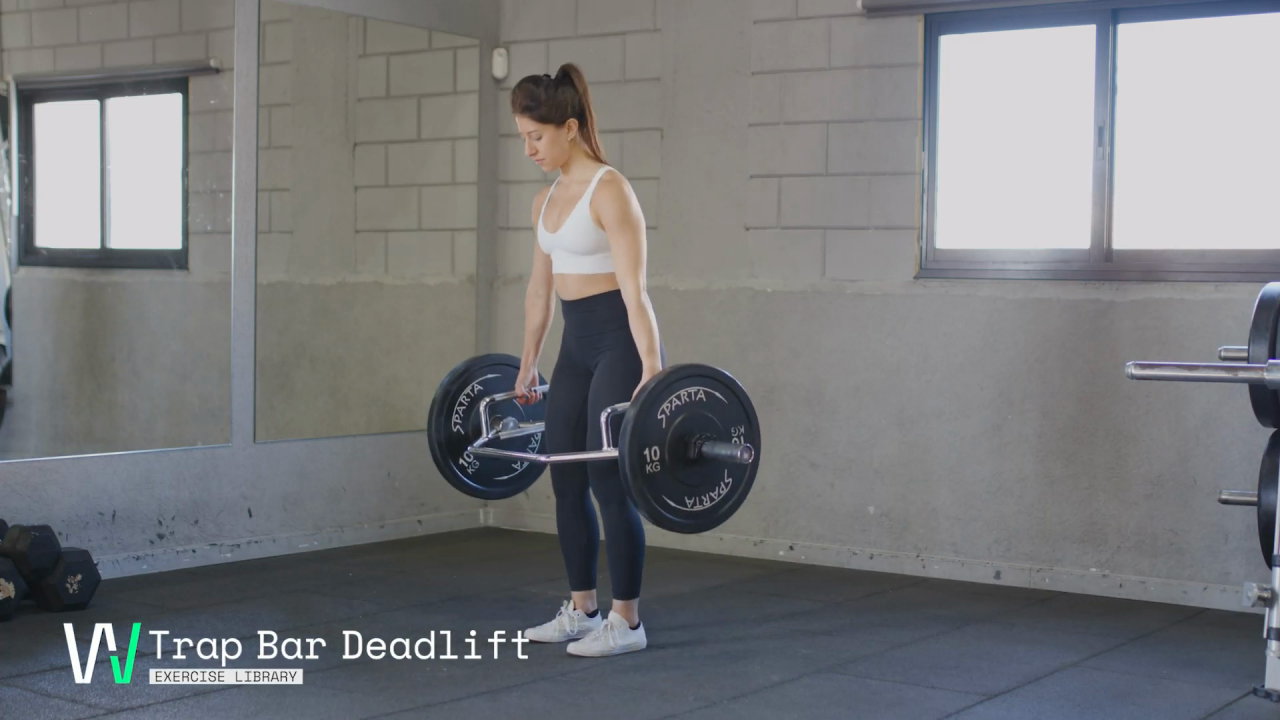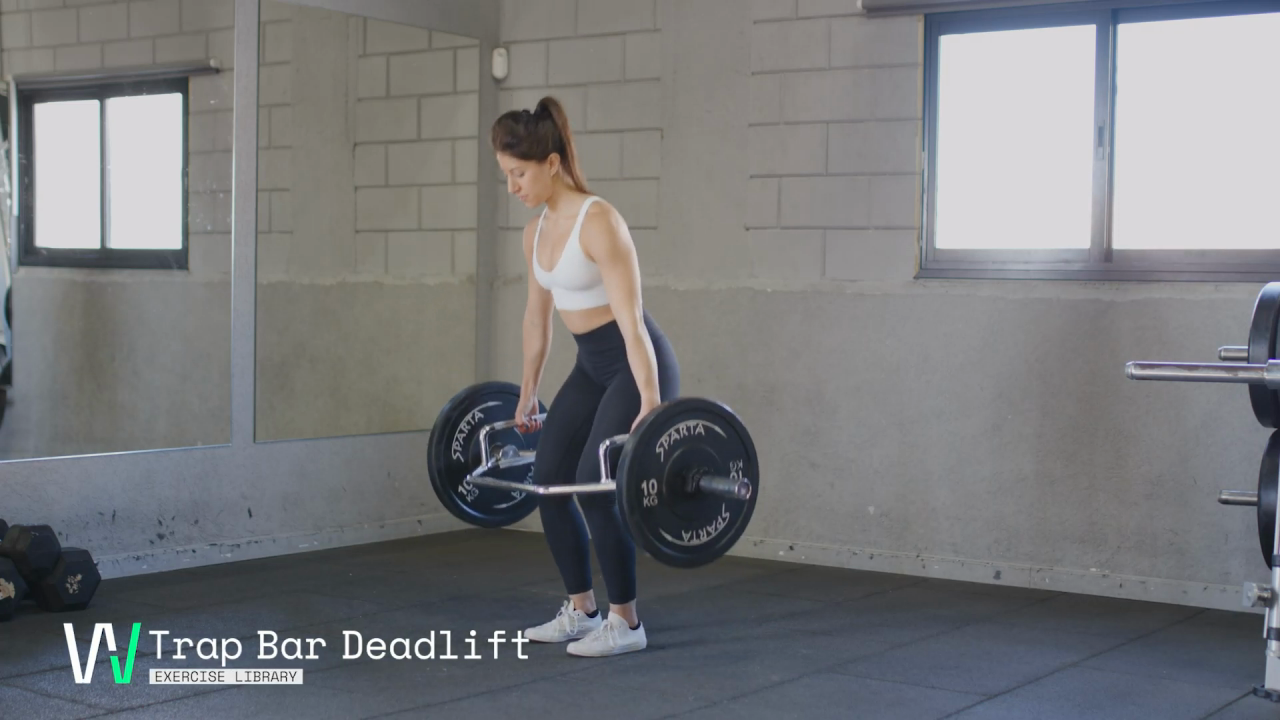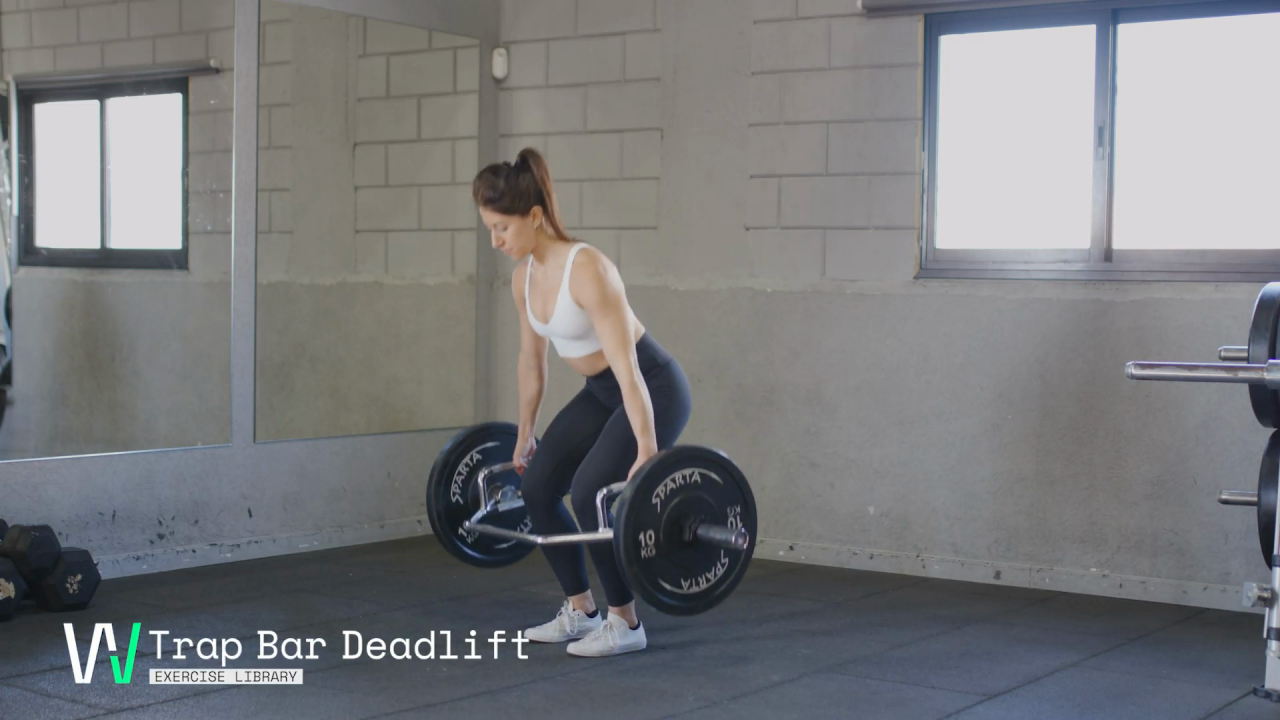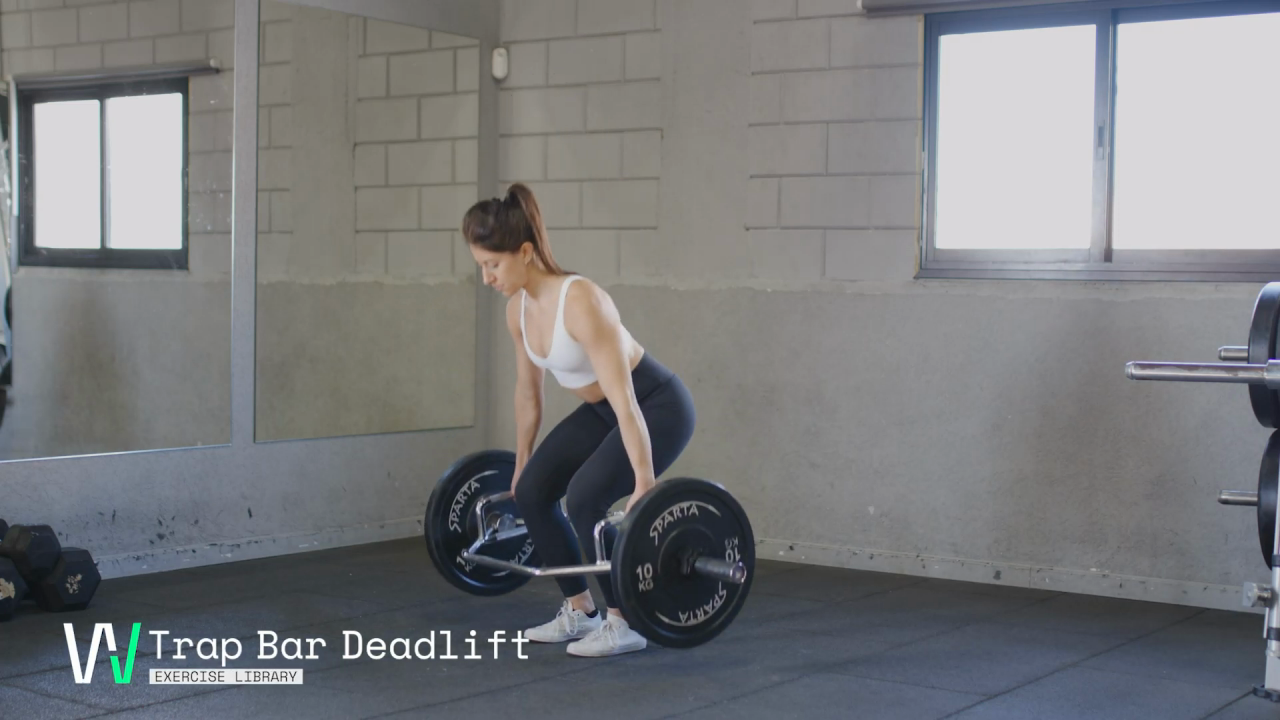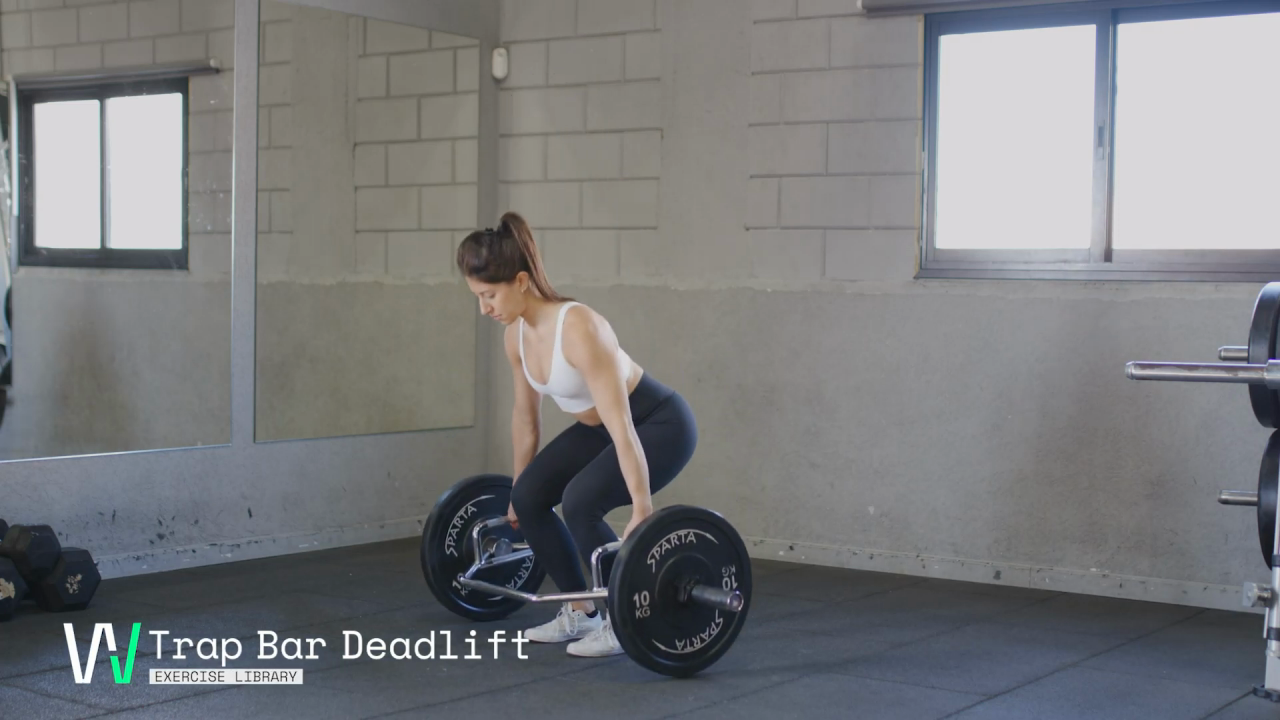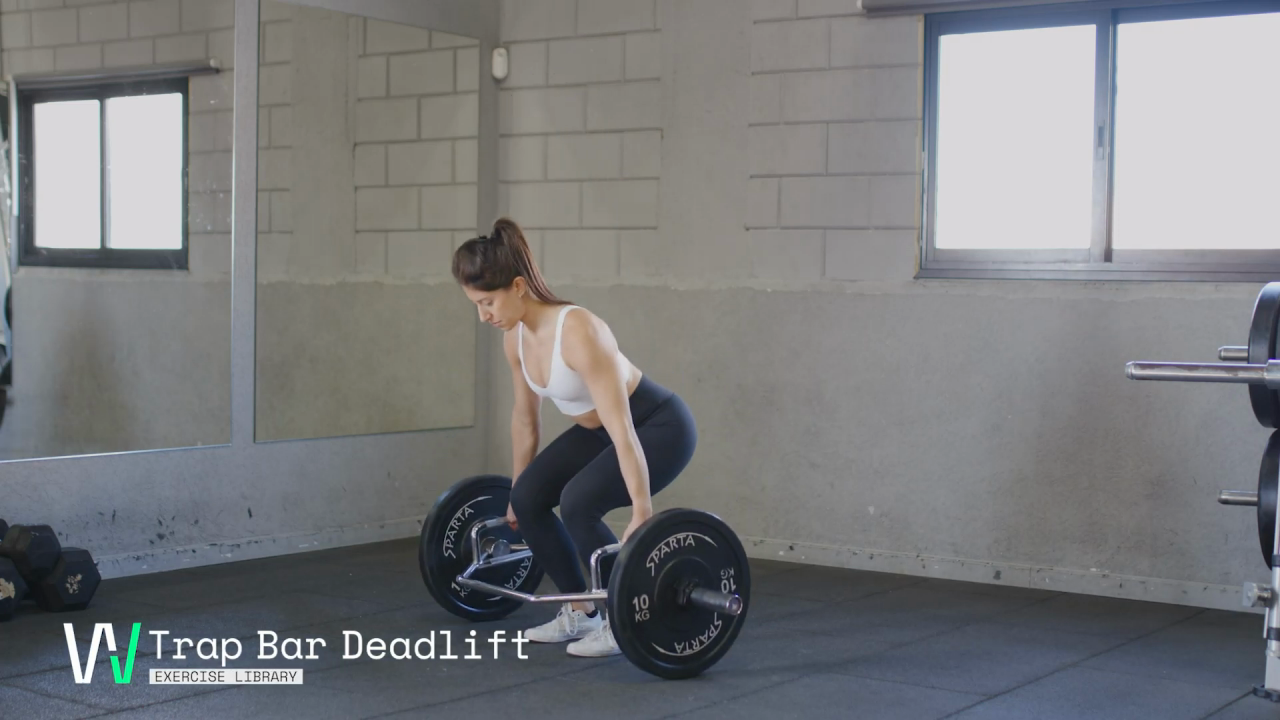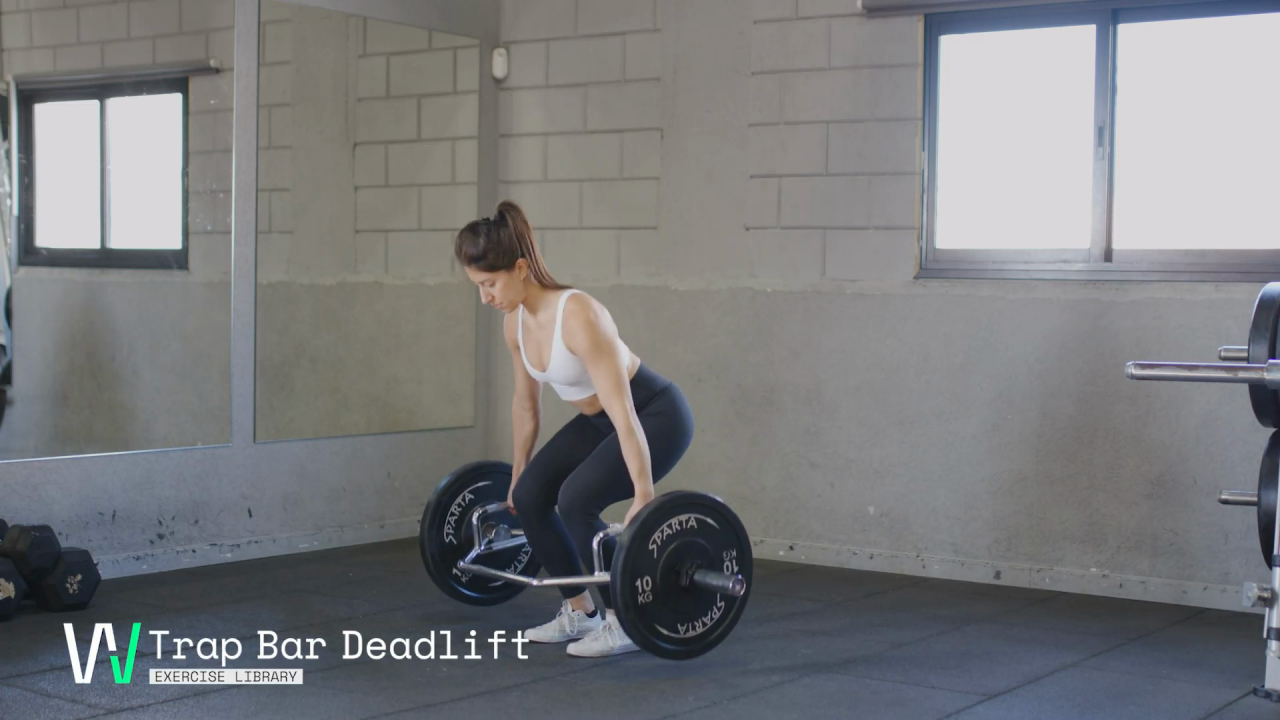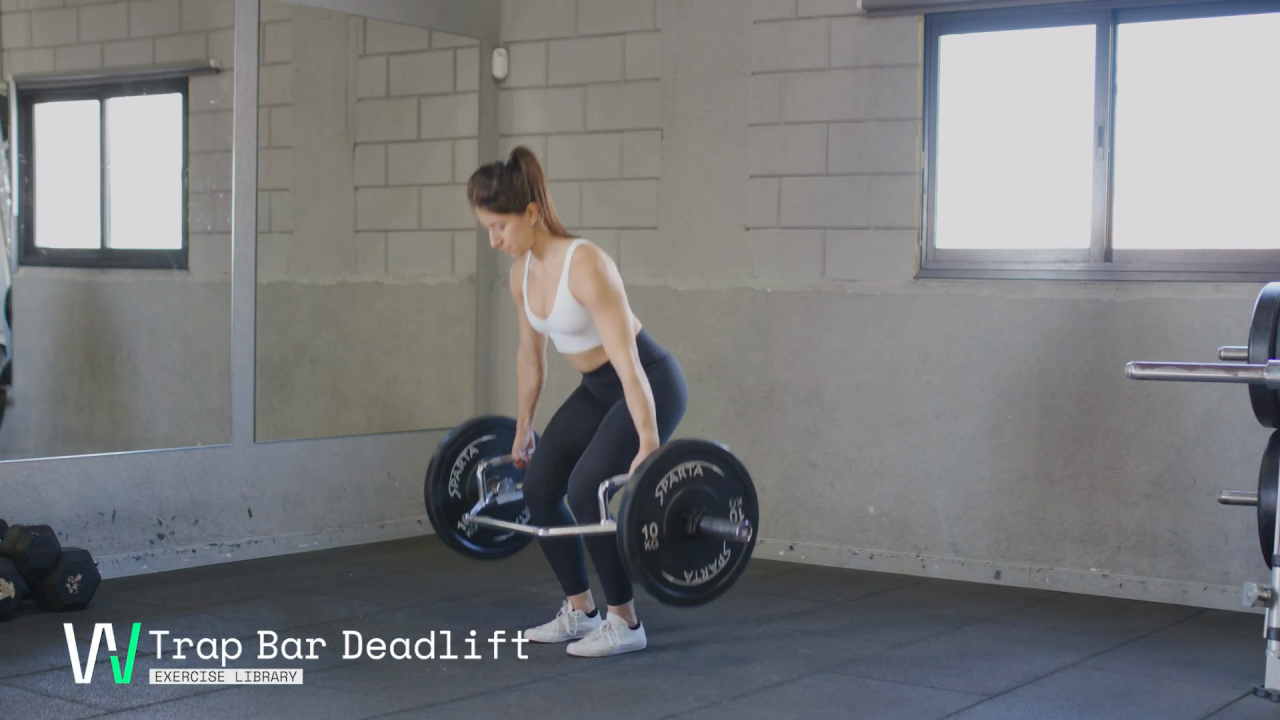
dt=0.2s
person 1, frame 1
left shoulder: (610, 190)
right shoulder: (548, 198)
left elbow: (634, 288)
right elbow: (540, 288)
left wrist: (652, 374)
right wrist: (527, 365)
left hip: (621, 343)
right hip: (577, 348)
left knee: (609, 479)
right knee: (566, 478)
left ankle: (626, 622)
right ankle: (582, 611)
person 1, frame 2
left shoulder: (598, 222)
right shoulder: (536, 229)
left elbow: (632, 321)
right elbow: (537, 317)
left wrist: (651, 407)
right wrist: (527, 394)
left hip: (636, 365)
right hip: (593, 366)
left knee: (596, 487)
right knee: (549, 481)
left ankle: (625, 622)
right ankle: (581, 609)
person 1, frame 3
left shoulder: (587, 270)
right shoulder: (524, 276)
left elbow: (628, 369)
right elbow: (531, 360)
left wrist: (647, 453)
right wrist: (524, 436)
left hip: (654, 389)
right hip: (601, 393)
left knee: (589, 493)
right knee: (537, 487)
left ankle: (626, 622)
right ankle: (580, 610)
person 1, frame 4
left shoulder: (582, 302)
right shoulder: (518, 307)
left elbow: (625, 401)
right elbow: (528, 391)
left wrist: (645, 485)
right wrist: (521, 465)
left hip: (658, 407)
right hip: (600, 410)
left knee: (585, 498)
right knee: (532, 492)
left ankle: (627, 621)
right ankle: (580, 610)
person 1, frame 5
left shoulder: (580, 330)
right shoulder: (516, 334)
left elbow: (623, 430)
right elbow: (525, 416)
left wrist: (642, 512)
right wrist: (514, 494)
left hip: (660, 425)
right hip: (600, 429)
left knee: (580, 503)
right knee: (528, 498)
right ankle: (580, 610)
person 1, frame 6
left shoulder: (579, 333)
right shoulder: (516, 338)
left elbow: (623, 432)
right elbow: (524, 418)
left wrist: (643, 516)
right wrist: (513, 491)
left hip: (659, 426)
right hip: (600, 429)
left knee: (578, 503)
right knee: (527, 500)
right ankle: (581, 611)
person 1, frame 7
left shoulder: (580, 317)
right shoulder: (516, 322)
left elbow: (625, 415)
right elbow: (525, 404)
left wrist: (644, 502)
right wrist: (516, 477)
left hip: (655, 416)
right hip: (598, 420)
left knee: (576, 500)
right knee: (529, 500)
left ankle: (622, 623)
right ankle: (579, 611)
person 1, frame 8
left shoulder: (586, 264)
right shoulder: (522, 271)
left elbow: (628, 360)
right elbow: (530, 356)
left wrist: (649, 451)
right wrist: (522, 434)
left hip: (649, 387)
right hip: (595, 389)
left knee: (587, 494)
right knee: (537, 491)
left ankle: (625, 623)
right ankle: (580, 610)
